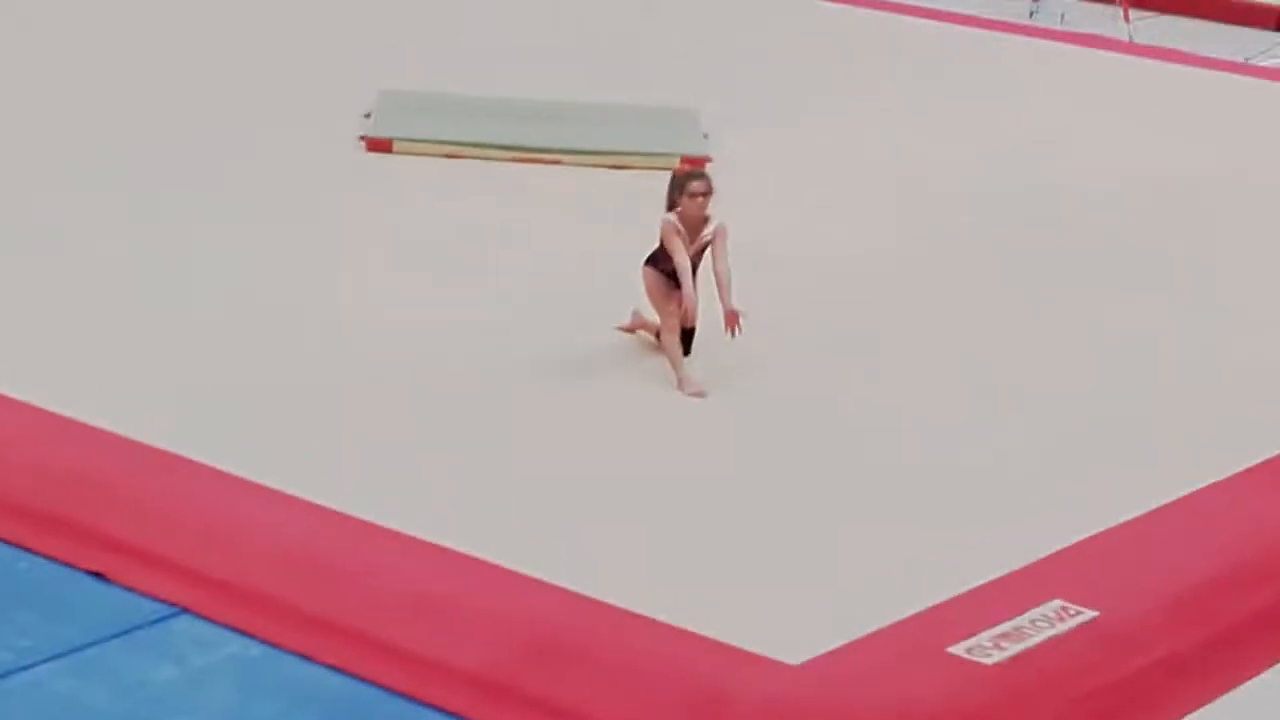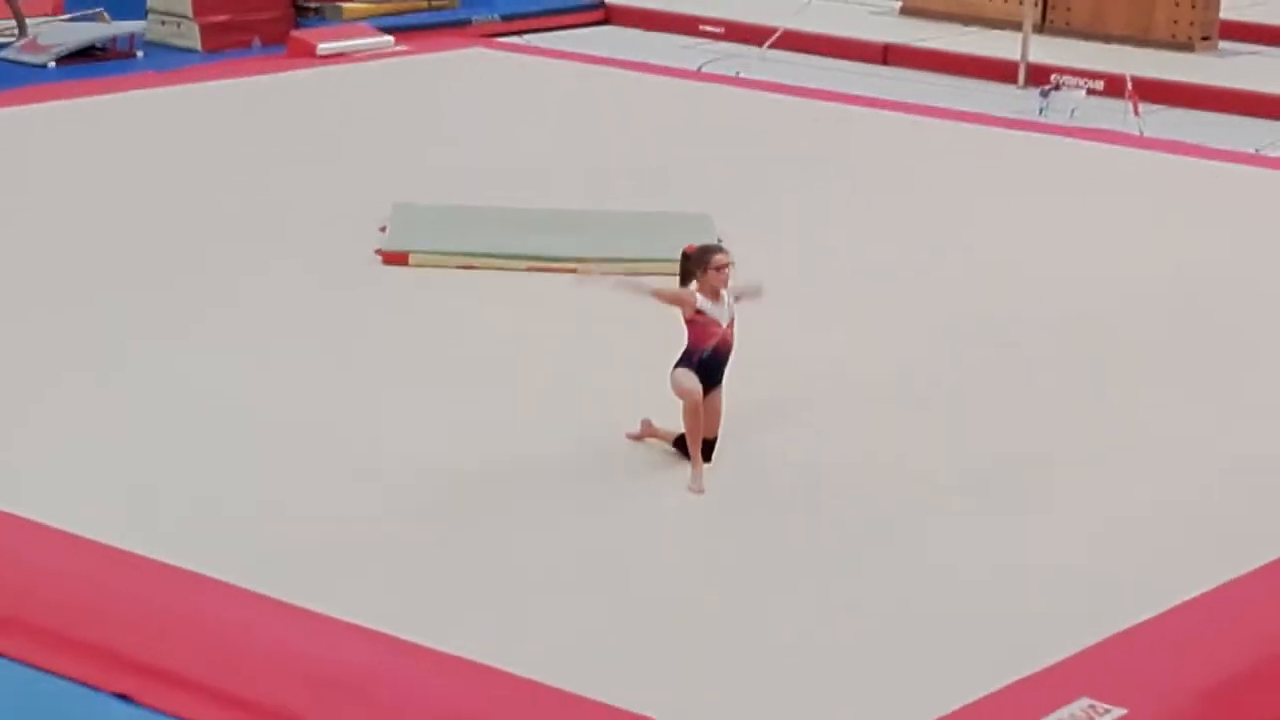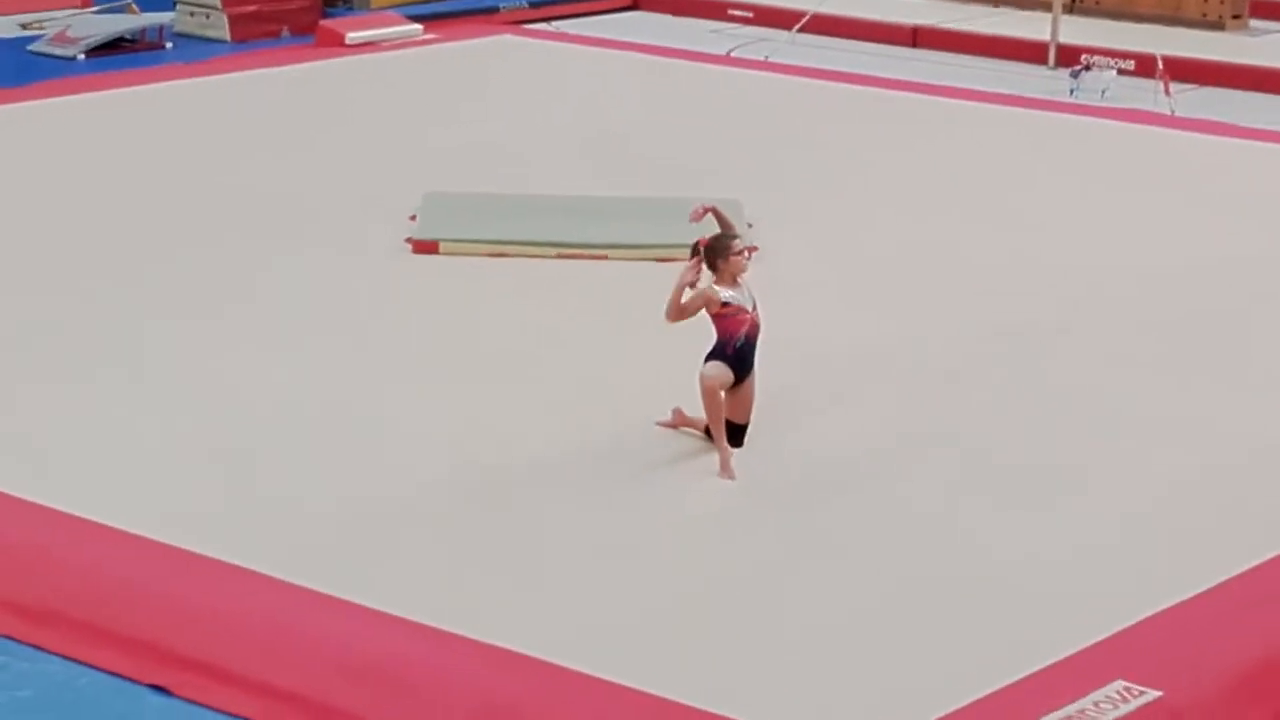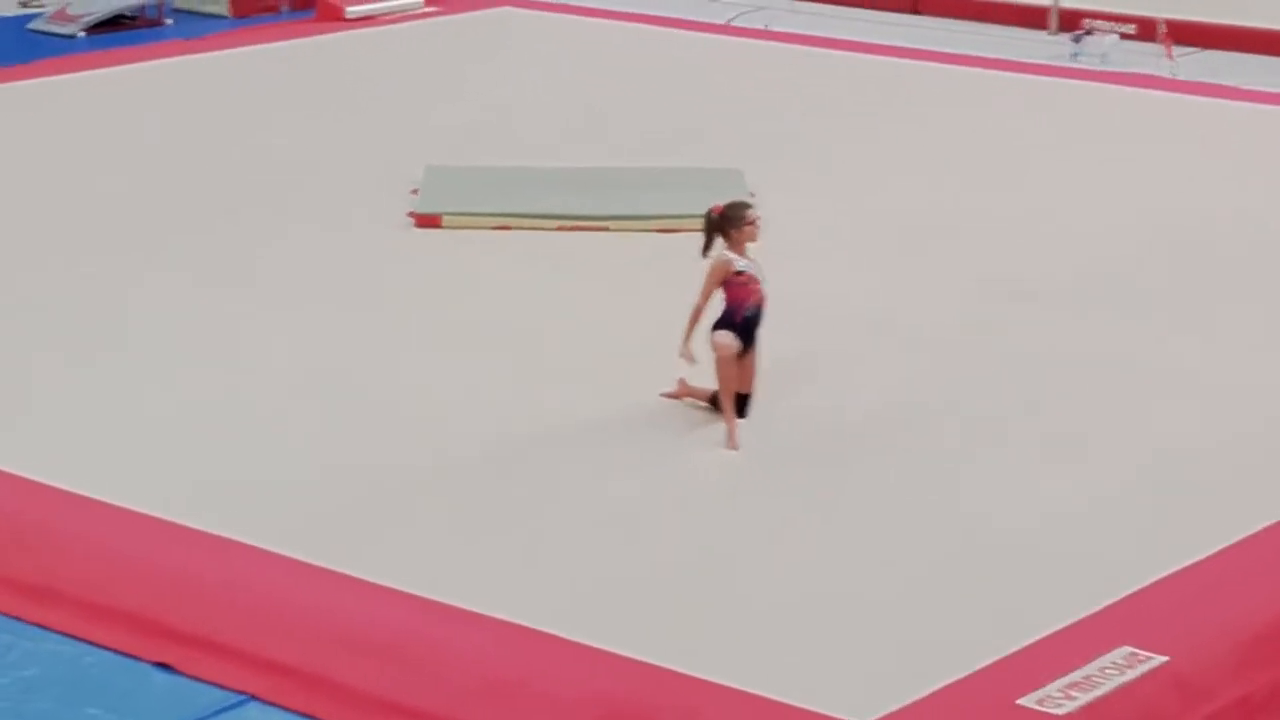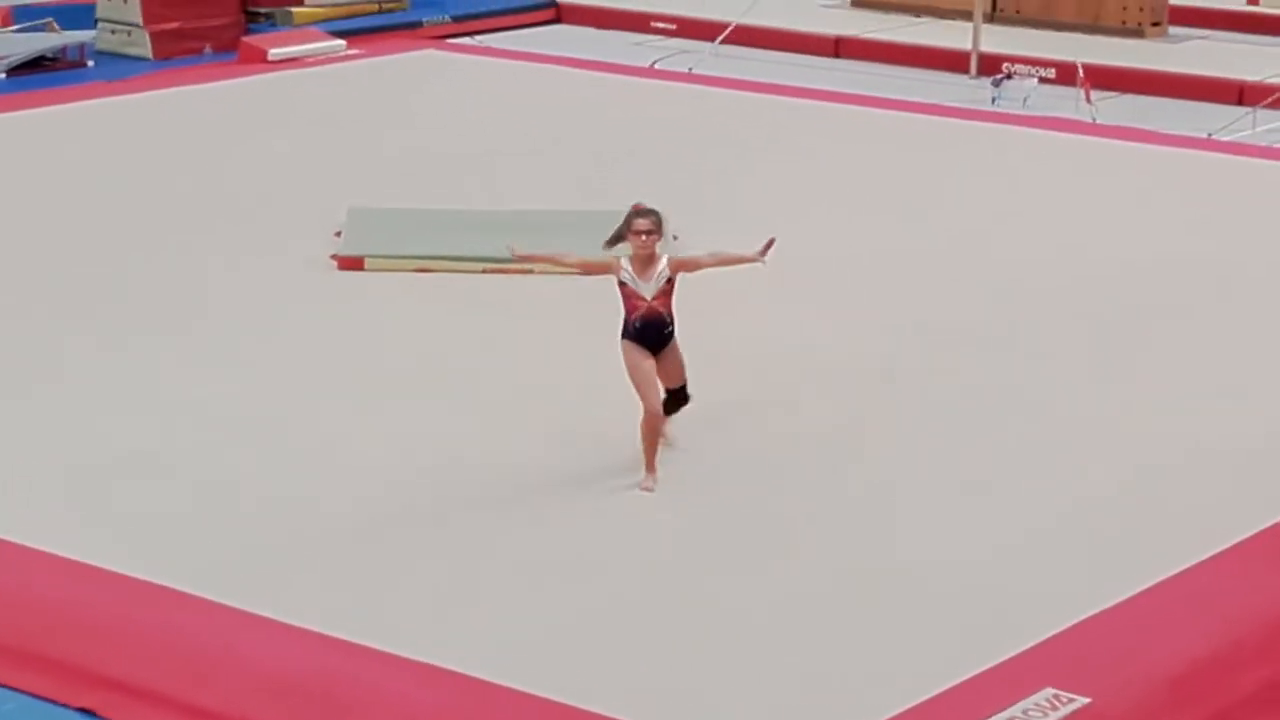
dt=1s
person 1, frame 1
left shoulder: (716, 228)
right shoulder: (669, 224)
left elbow: (721, 266)
right elbow: (680, 258)
left wrist: (727, 306)
right wrist: (687, 290)
left hip: (687, 275)
right hip: (658, 271)
left knee: (685, 346)
right knee: (671, 318)
left ankle: (641, 322)
right ankle: (683, 376)
person 1, frame 2
left shoulder: (727, 296)
right shoulder: (690, 299)
left elbow: (742, 291)
right elbow: (654, 292)
left wrist: (753, 289)
right wrist: (620, 281)
left hip: (715, 376)
right hip: (688, 369)
left knee: (706, 449)
right knee: (693, 395)
left ankle: (652, 431)
right ankle: (696, 469)
person 1, frame 3
left shoulder: (739, 281)
right shoulder: (711, 294)
left elbow: (731, 236)
right elbow: (673, 315)
left wrist: (714, 211)
right wrist: (682, 283)
left hip: (746, 362)
right hip: (723, 359)
left knee: (736, 436)
right knee: (709, 378)
left ankle: (684, 419)
right ankle: (723, 451)
person 1, frame 4
left shoulder: (747, 258)
right shoulder: (724, 261)
right elbow: (701, 302)
right wrist: (685, 343)
left hip: (748, 332)
right hip: (728, 328)
left knee: (740, 406)
right knee: (725, 349)
left ankle: (687, 389)
right ankle: (729, 422)
person 1, frame 5
left shoulder: (671, 263)
right shoulder: (618, 266)
left elbow: (711, 259)
right elbow: (571, 261)
left wrist: (753, 257)
right wrist: (530, 256)
left hip: (665, 337)
right hip: (635, 342)
left knee: (680, 396)
right knee: (653, 409)
left ankle: (658, 425)
right ankle: (650, 470)
